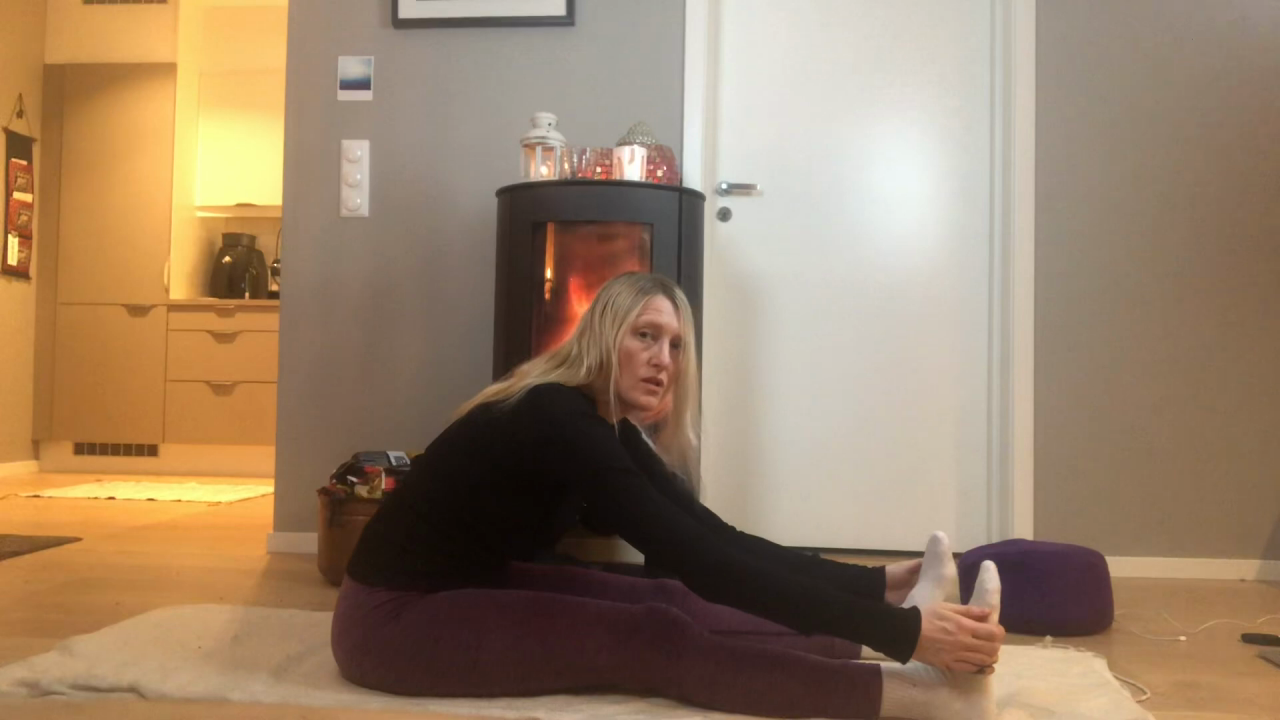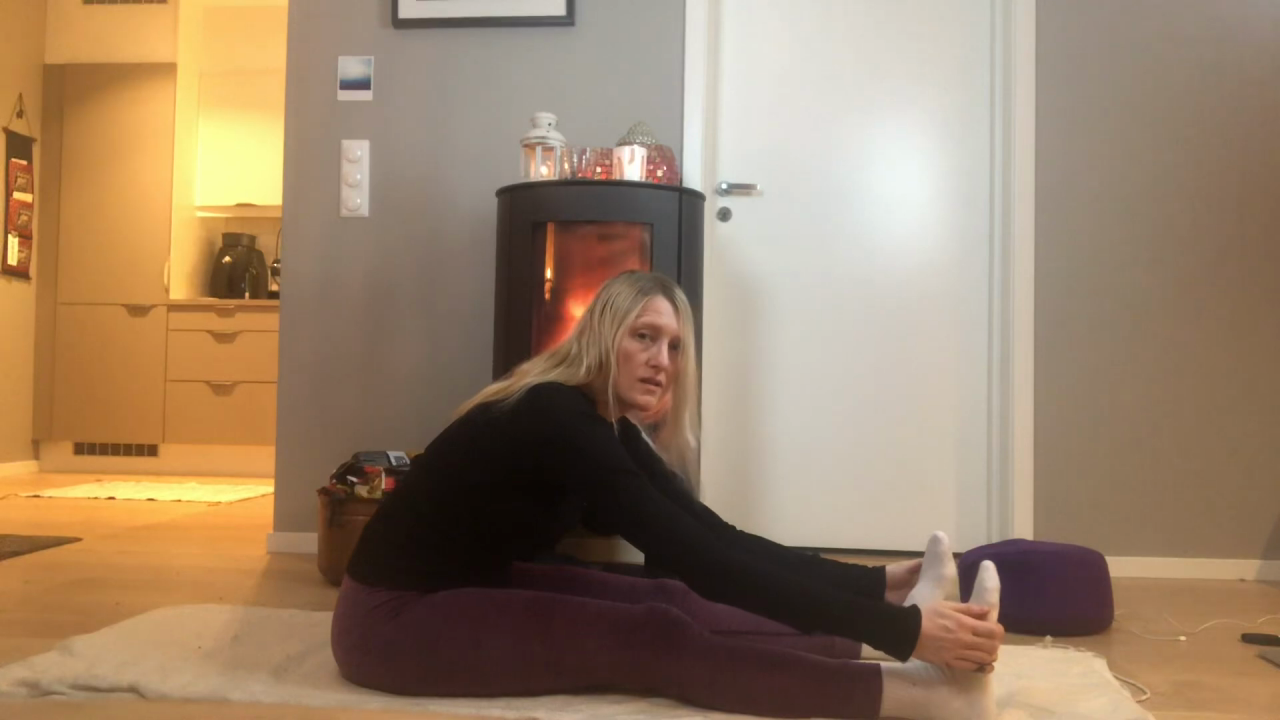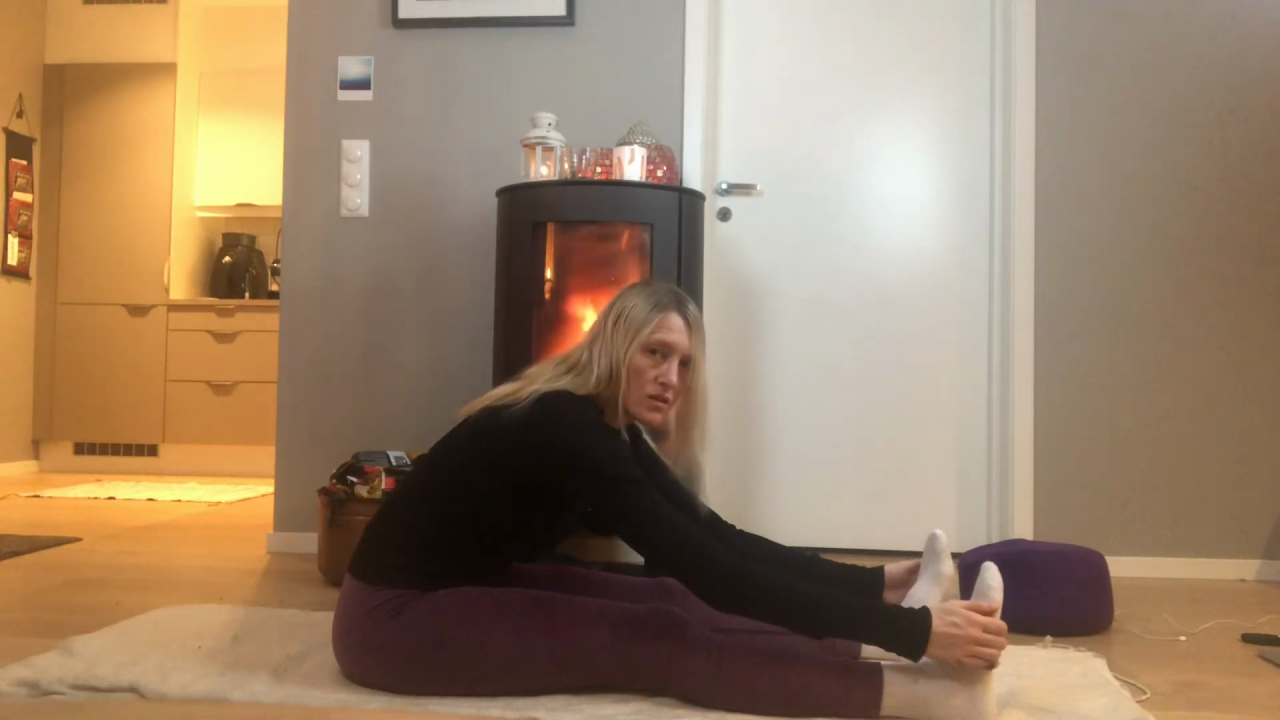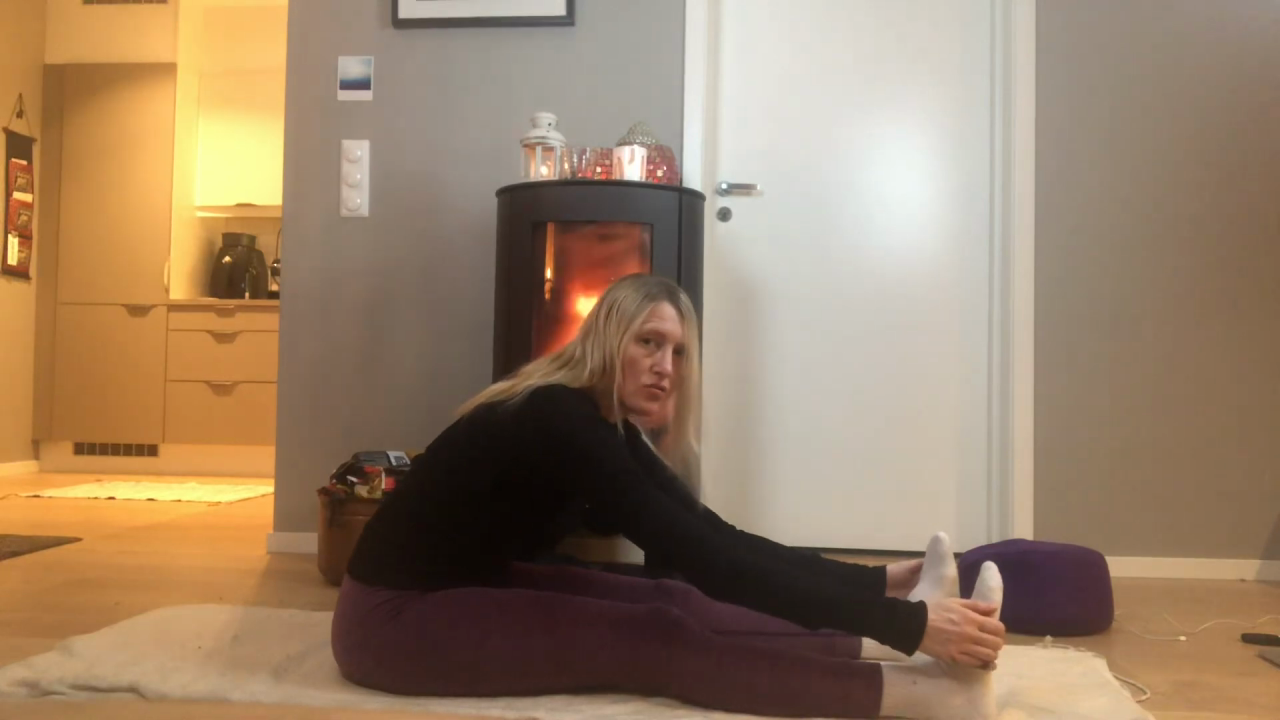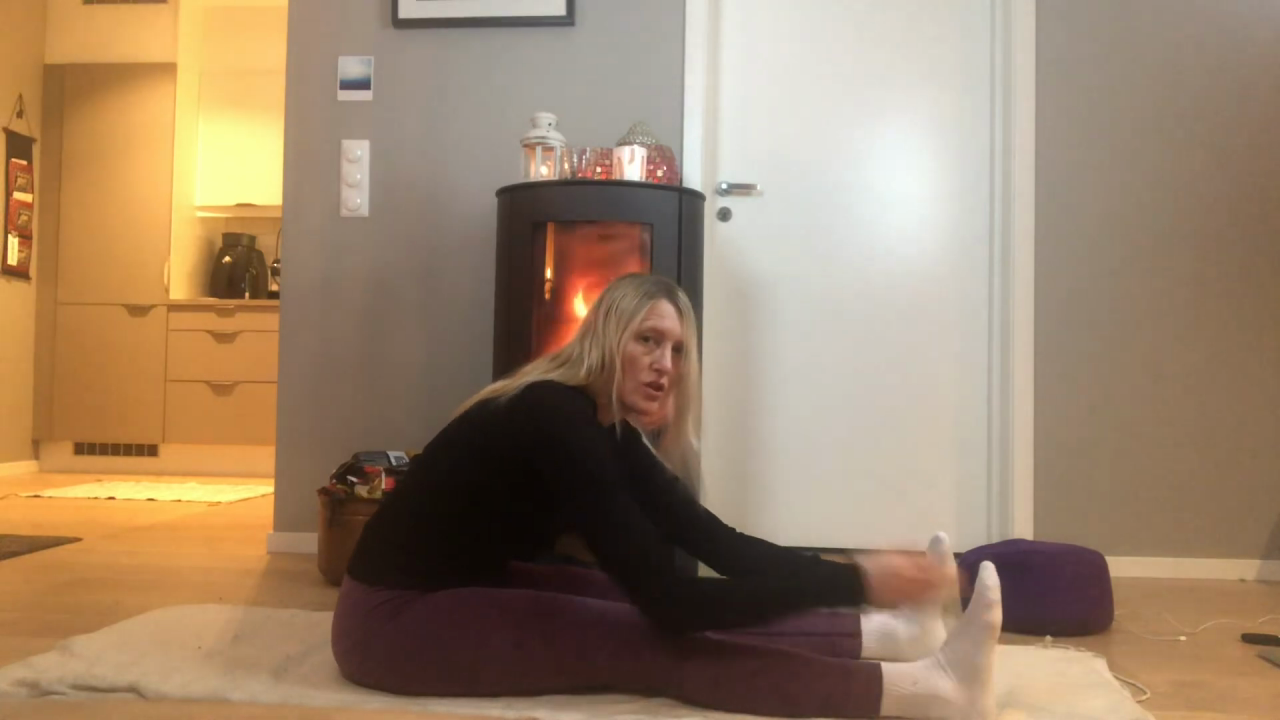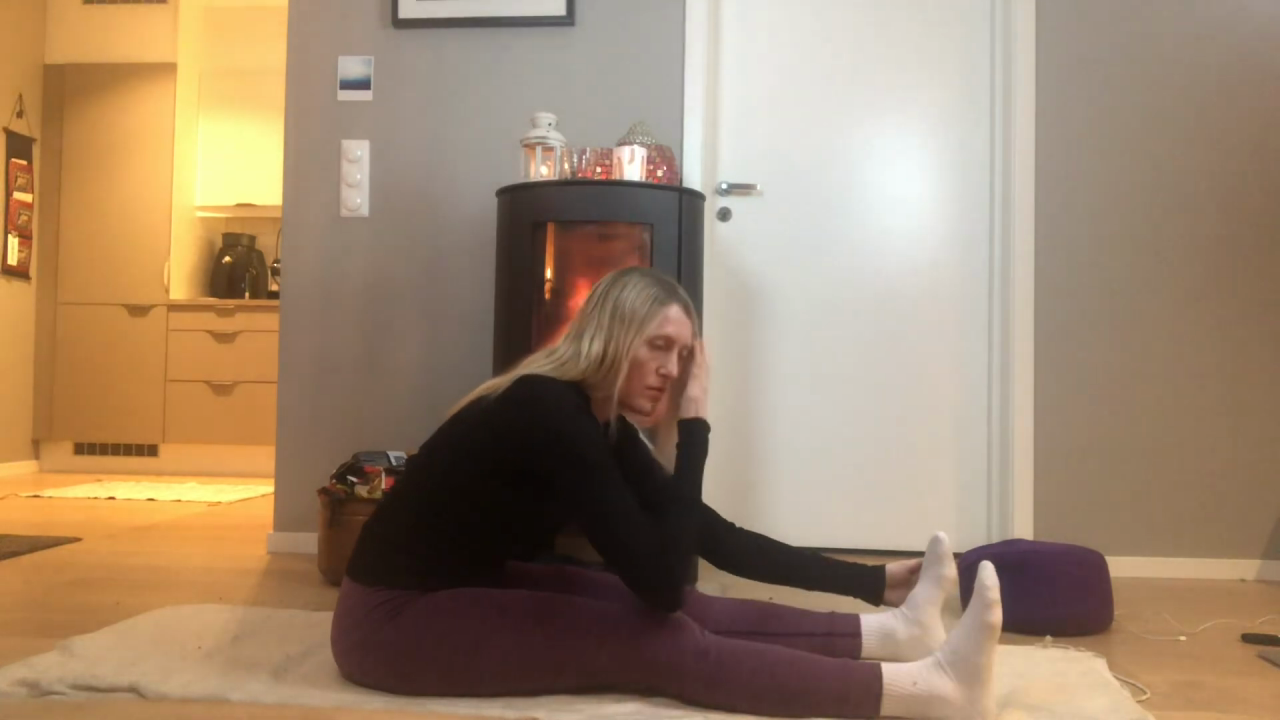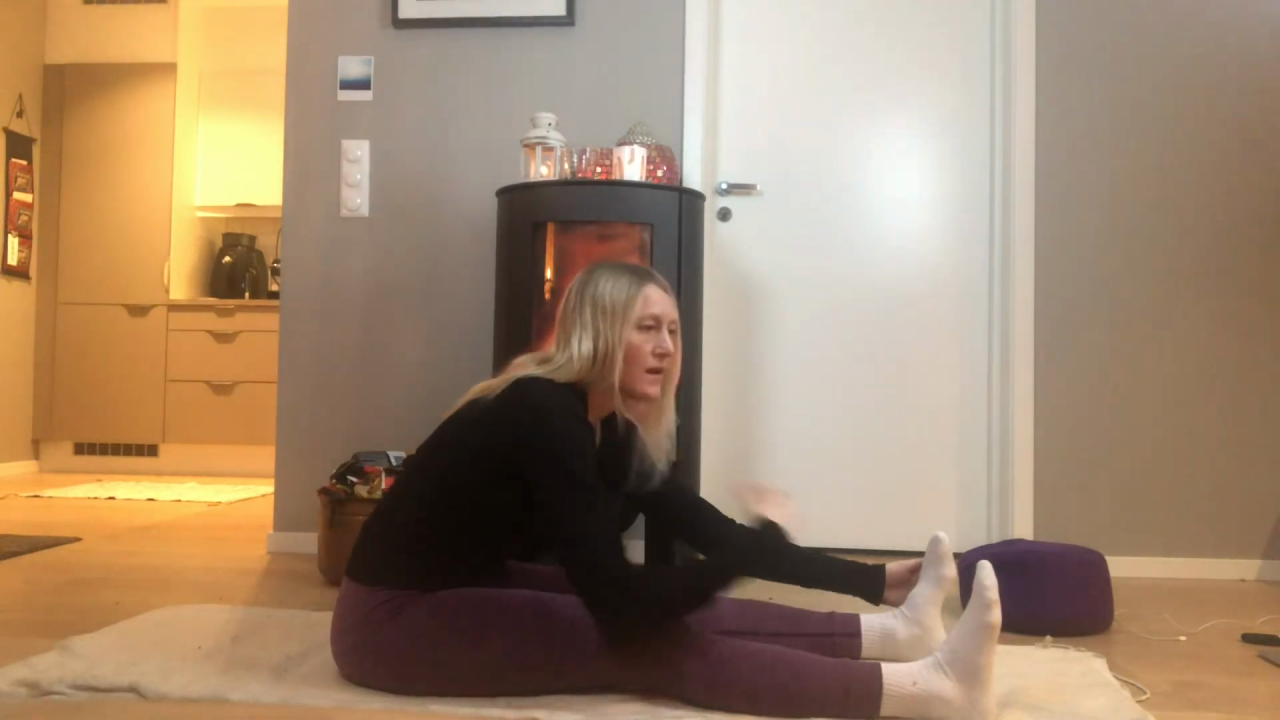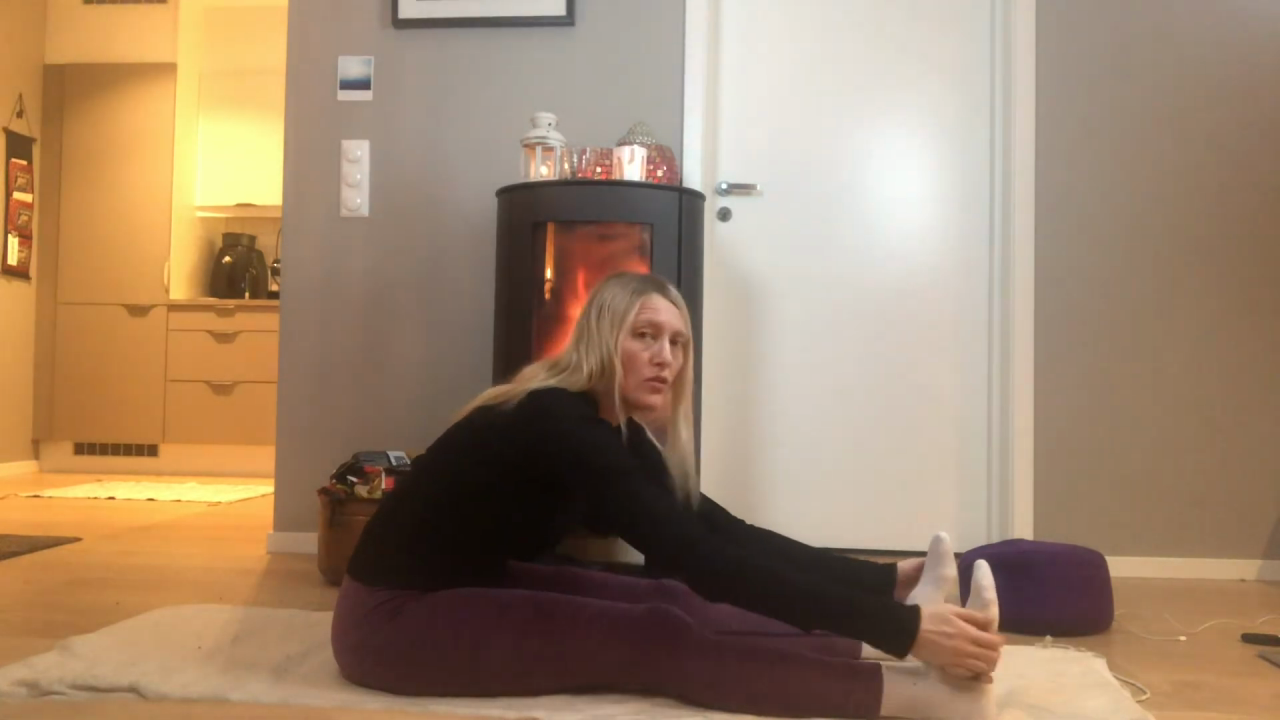
dt=0.5s
person 1, frame 1
left shoulder: (608, 427)
right shoulder: (559, 421)
left elbow: (718, 541)
right elbow: (705, 567)
left wrist: (876, 586)
right wrist: (899, 632)
left hip: (473, 588)
right hip: (396, 618)
left knee: (665, 602)
right knee: (656, 637)
person 1, frame 2
left shoulder: (607, 425)
right shoulder: (558, 420)
left elbow: (719, 539)
right elbow: (707, 567)
left wrist: (877, 584)
right wrist: (900, 631)
left hip: (472, 589)
right hip: (396, 619)
left knee: (666, 604)
right knee: (654, 639)
person 1, frame 3
left shoulder: (612, 428)
right shoulder: (566, 428)
left elbow: (722, 542)
right elbow: (717, 579)
left wrist: (876, 585)
right wrist: (913, 635)
left hip: (472, 588)
right hip: (396, 617)
left knee: (668, 604)
right knee: (657, 639)
left ankle: (890, 612)
person 1, frame 4
left shoulder: (608, 426)
right shoulder: (562, 422)
left elbow: (722, 540)
right elbow: (714, 568)
left wrist: (878, 582)
right wrist: (908, 623)
left hip: (473, 588)
right hip: (398, 618)
left knee: (671, 604)
right knee: (659, 638)
left ankle: (887, 651)
person 1, frame 5
left shoulder: (611, 431)
right shoulder: (555, 419)
left elbow: (718, 545)
right elbow: (668, 598)
left wrist: (866, 583)
right wrist: (859, 584)
left hip: (474, 589)
right hip: (396, 619)
left knee: (662, 620)
right knee: (652, 641)
left ankle: (897, 635)
person 1, frame 6
left shoulder: (605, 427)
right shoulder: (549, 413)
left elbow: (716, 540)
right elbow: (660, 580)
left wrist: (873, 582)
right wrist: (693, 430)
left hip: (474, 590)
right hip: (396, 621)
left knee: (678, 612)
right knee: (659, 641)
left ankle: (892, 632)
person 1, frame 7
left shoulder: (609, 429)
right shoulder: (544, 415)
left elbow: (712, 537)
right elbow: (621, 611)
left wrist: (872, 580)
right wrist: (768, 536)
left hip: (472, 592)
right hip: (396, 620)
left knee: (672, 608)
right knee: (658, 641)
left ankle: (893, 631)
person 1, frame 8
left shoulder: (615, 430)
right shoulder: (561, 425)
left elbow: (731, 536)
right elbow: (710, 567)
left wrist: (887, 581)
right wrist: (902, 629)
left hip: (473, 588)
right hip: (397, 619)
left knee: (668, 605)
right knee: (657, 639)
left ankle: (889, 625)
